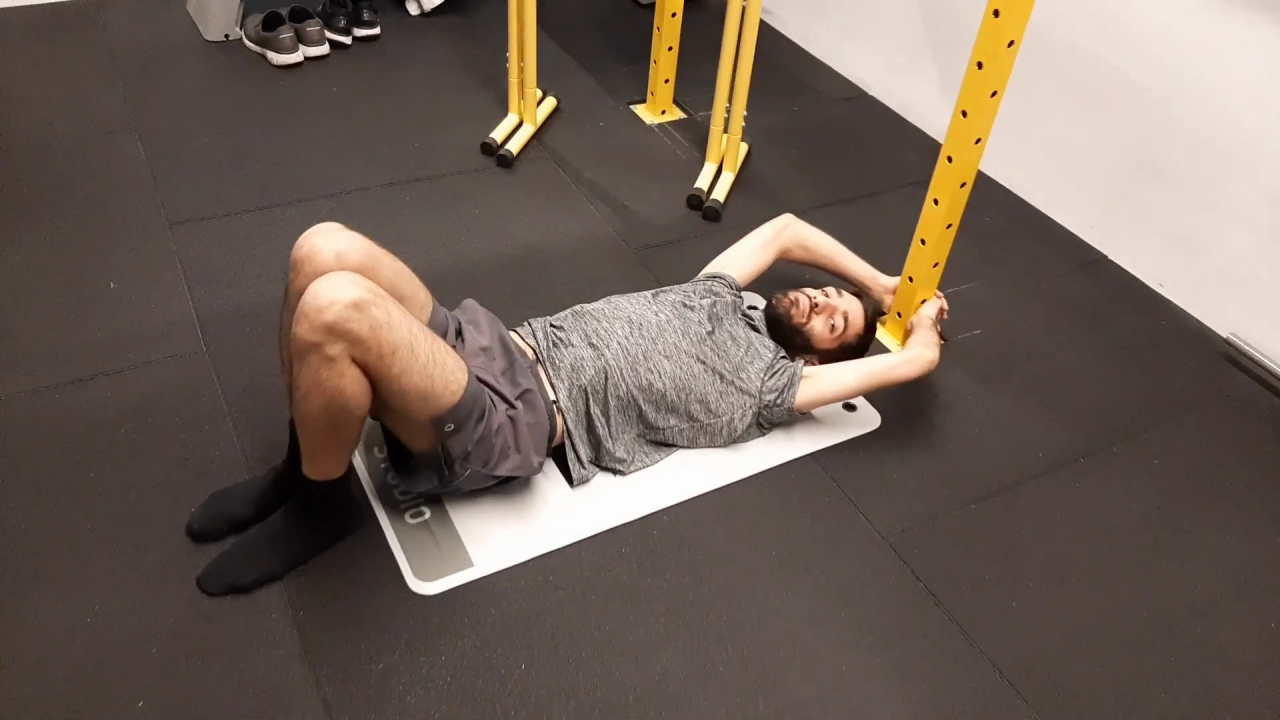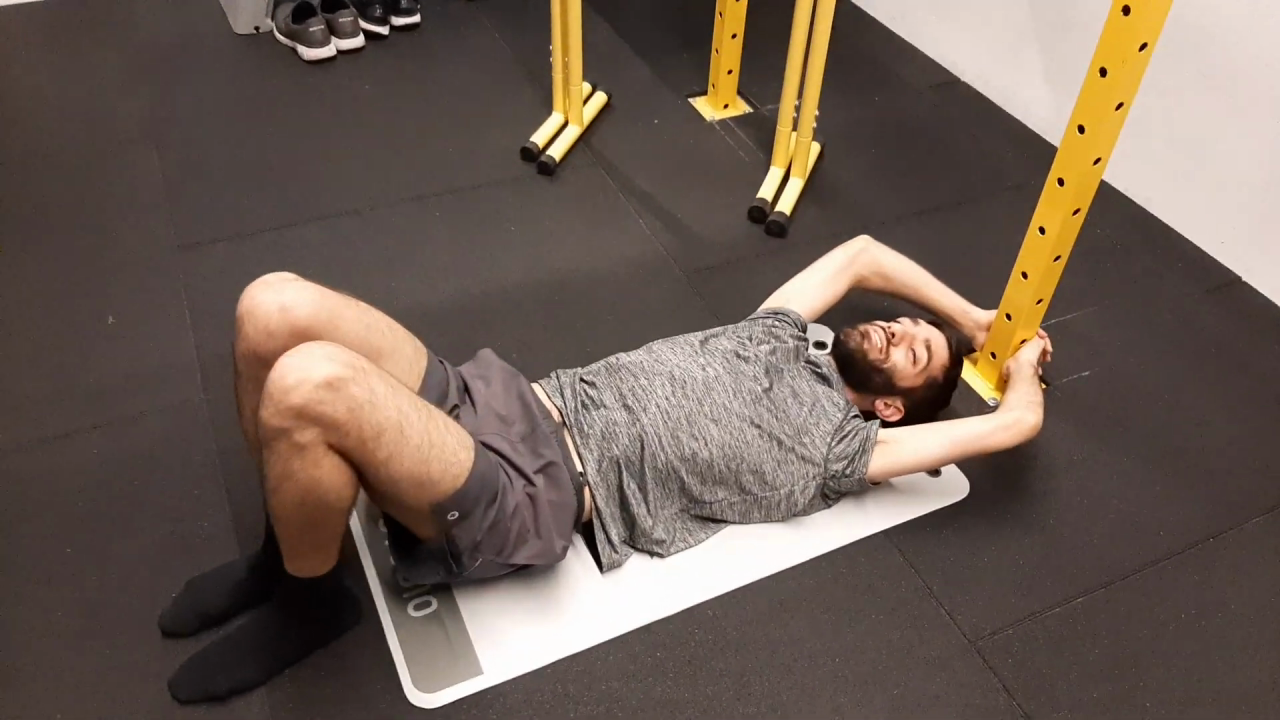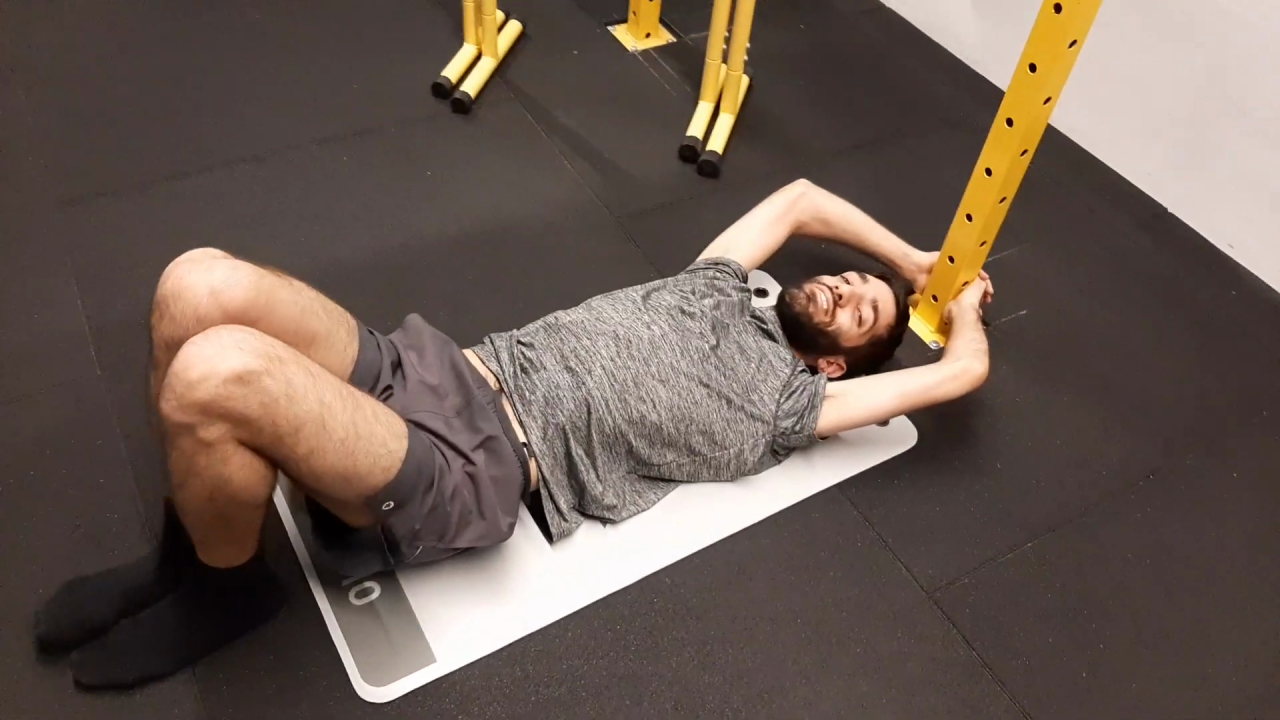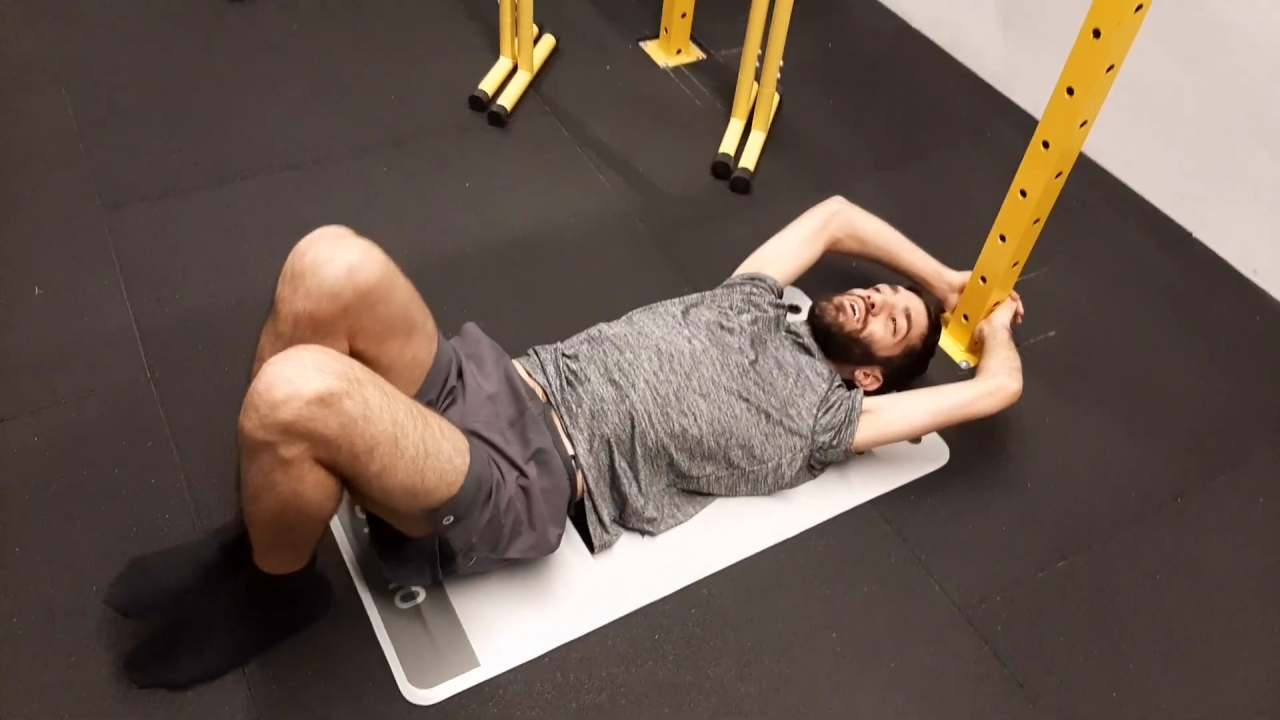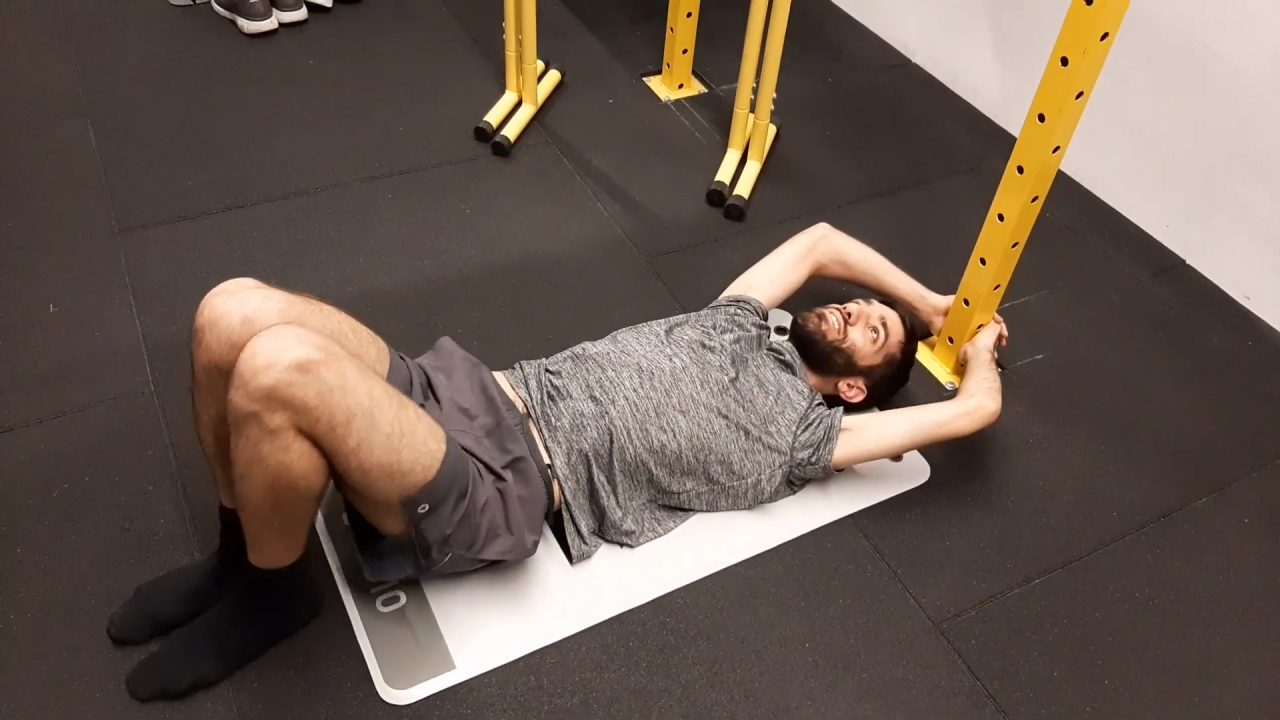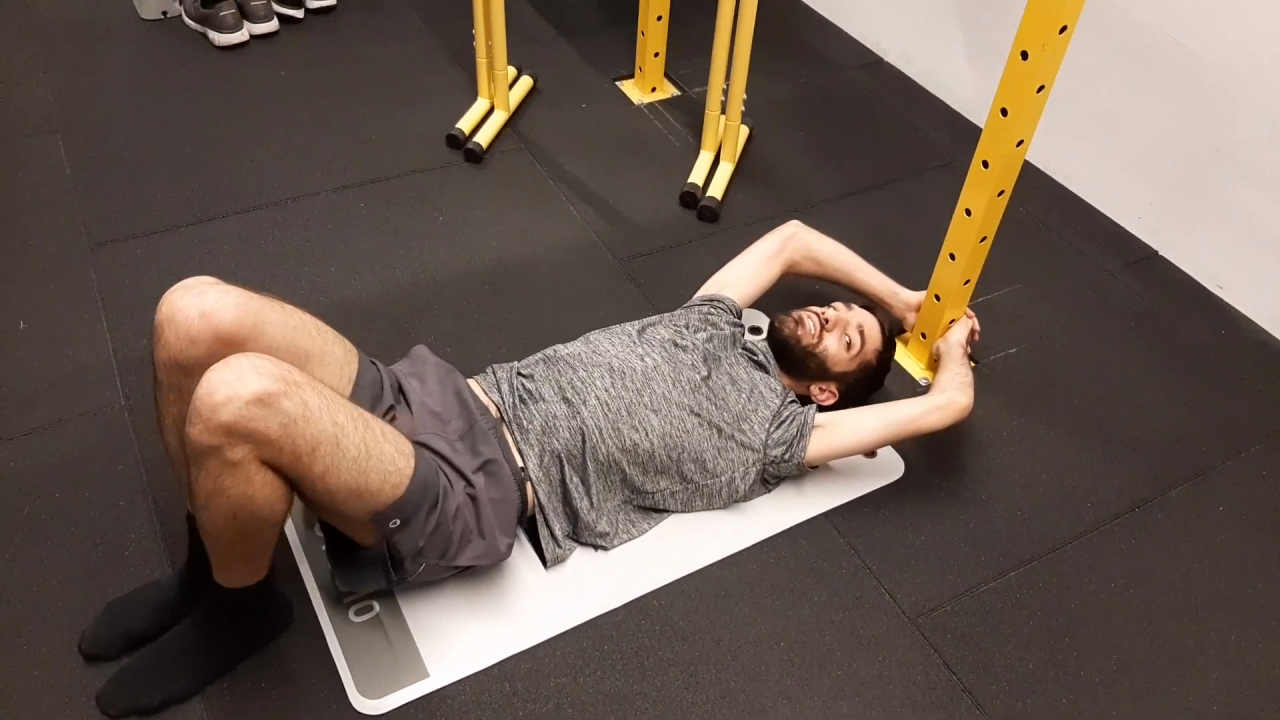
dt=0.7s
person 1, frame 1
left shoulder: (770, 385)
right shoulder: (720, 302)
left elbow: (914, 360)
right elbow: (786, 229)
right wrist: (885, 284)
left hip: (503, 425)
right hip: (496, 346)
left knee: (335, 309)
right knee: (327, 251)
left ankle: (319, 503)
right ankle: (297, 469)
person 1, frame 2
left shoulder: (842, 447)
right shoulder: (780, 339)
left elbow: (1014, 421)
right elbow: (862, 252)
right wrist: (977, 316)
left hip: (530, 497)
right hip: (511, 405)
left knee: (310, 385)
right knee: (275, 311)
left ankle: (308, 601)
right ankle: (283, 554)
person 1, frame 3
left shoulder: (790, 402)
right shoulder: (718, 292)
left elbow: (962, 370)
right elbow: (801, 196)
right wrist: (912, 256)
left hip: (469, 473)
right hip: (448, 372)
left knee: (218, 376)
right knee: (206, 290)
left ankle: (223, 588)
right ankle: (184, 547)
person 1, frame 4
left shoulder: (828, 418)
right shoulder: (755, 308)
left elbow: (994, 389)
right elbow: (834, 214)
right wrist: (947, 277)
left hip: (521, 485)
right hip: (494, 385)
left knee: (298, 396)
right knee: (332, 267)
left ankle: (275, 590)
right ankle: (252, 537)
person 1, frame 5
left shoulder: (805, 434)
right shoulder: (738, 329)
left elbow: (973, 409)
right elbow: (821, 238)
right wrist: (934, 299)
left hip: (497, 493)
right hip: (475, 395)
left knee: (280, 367)
right knee: (235, 316)
left ankle: (266, 593)
right ankle: (239, 547)
person 1, frame 6
left shoulder: (779, 433)
right shoulder: (716, 327)
left elbow: (944, 403)
right elbow: (792, 237)
right wrist: (903, 296)
left hip: (472, 496)
right hip: (446, 399)
left knee: (239, 399)
right knee: (196, 317)
left ankle: (237, 606)
right ankle: (209, 561)
